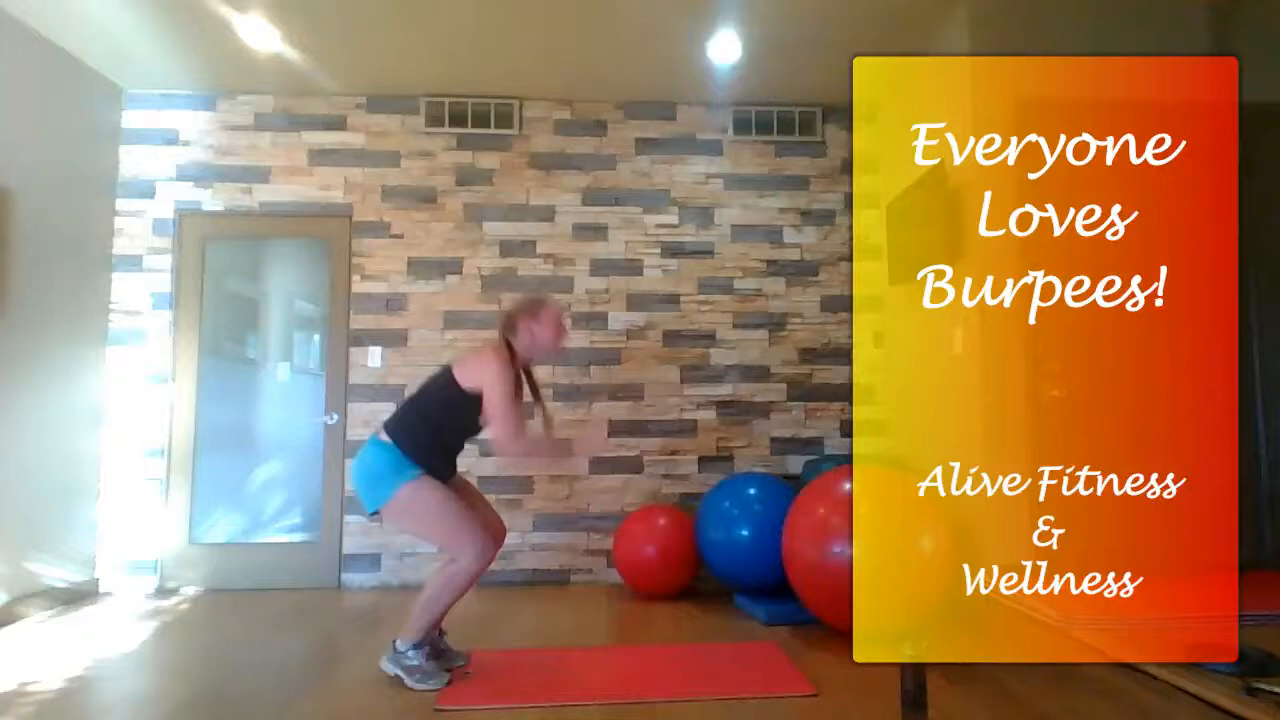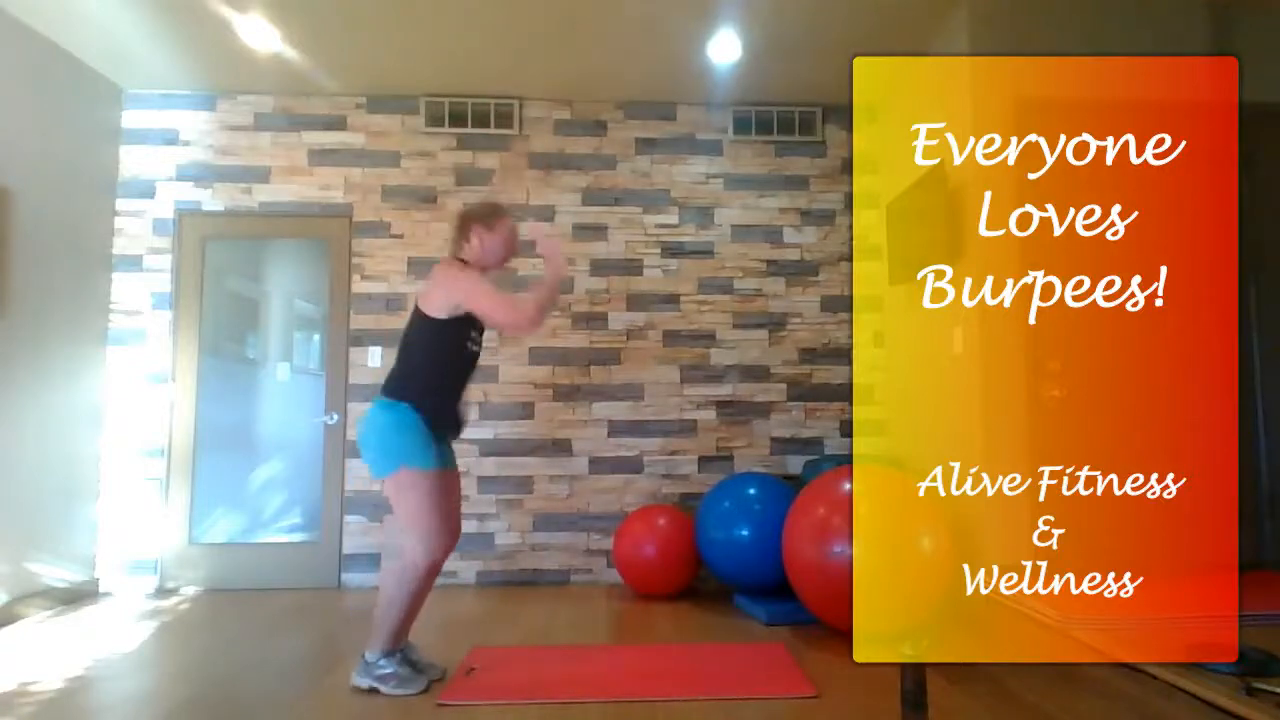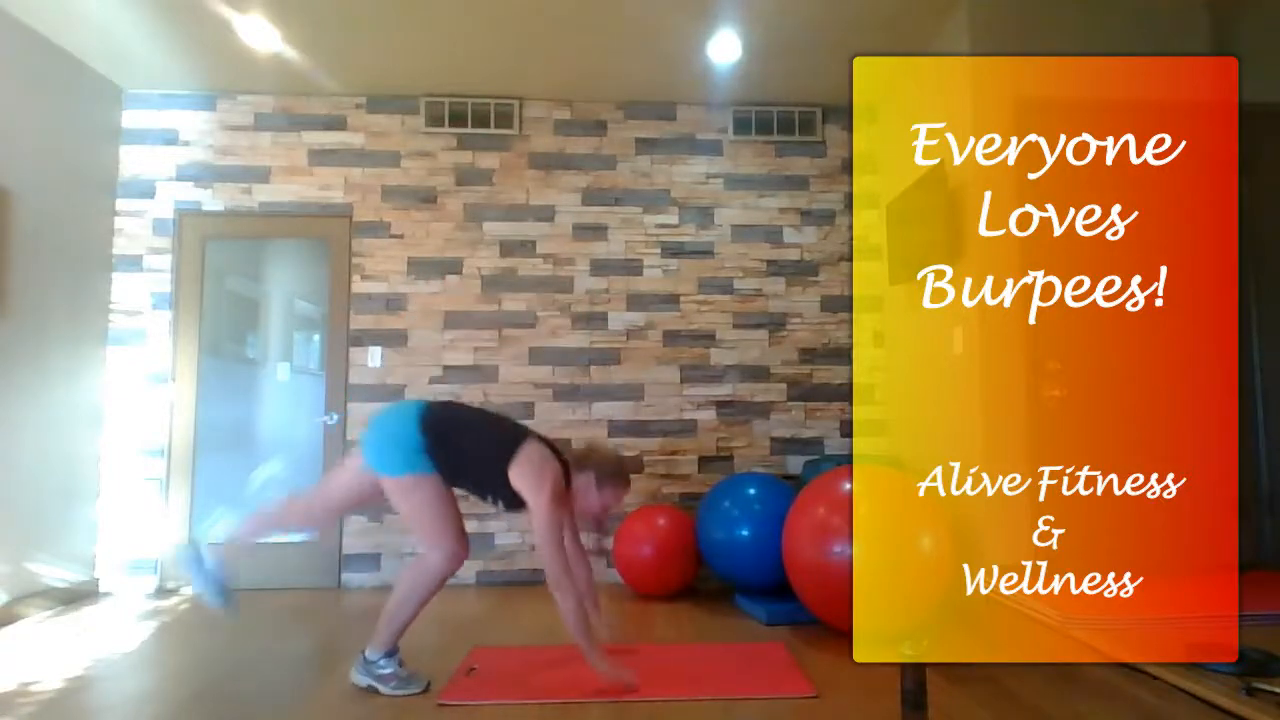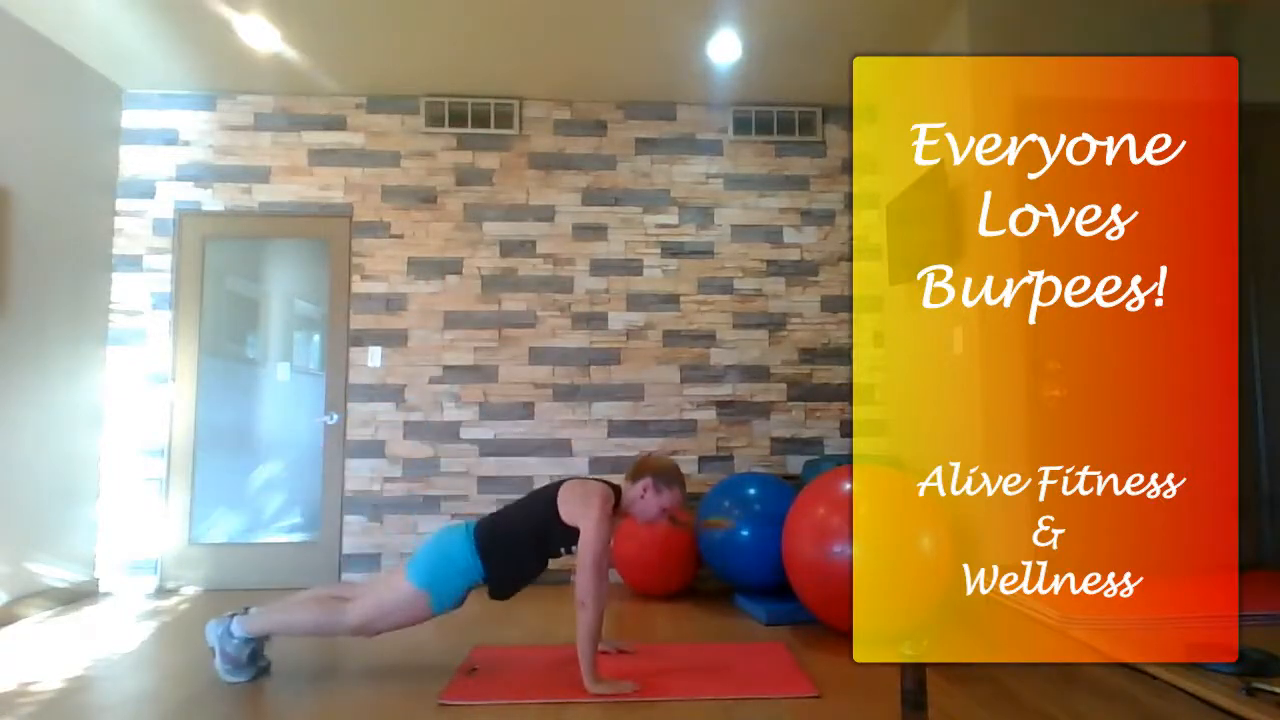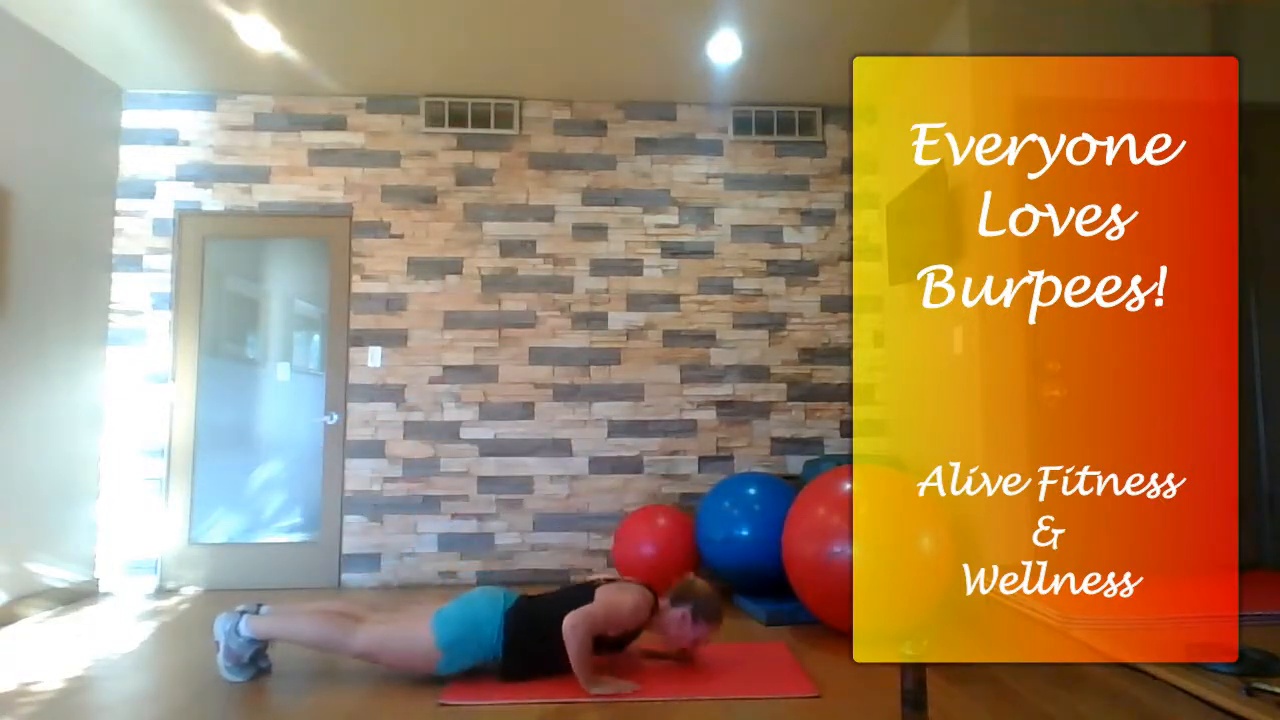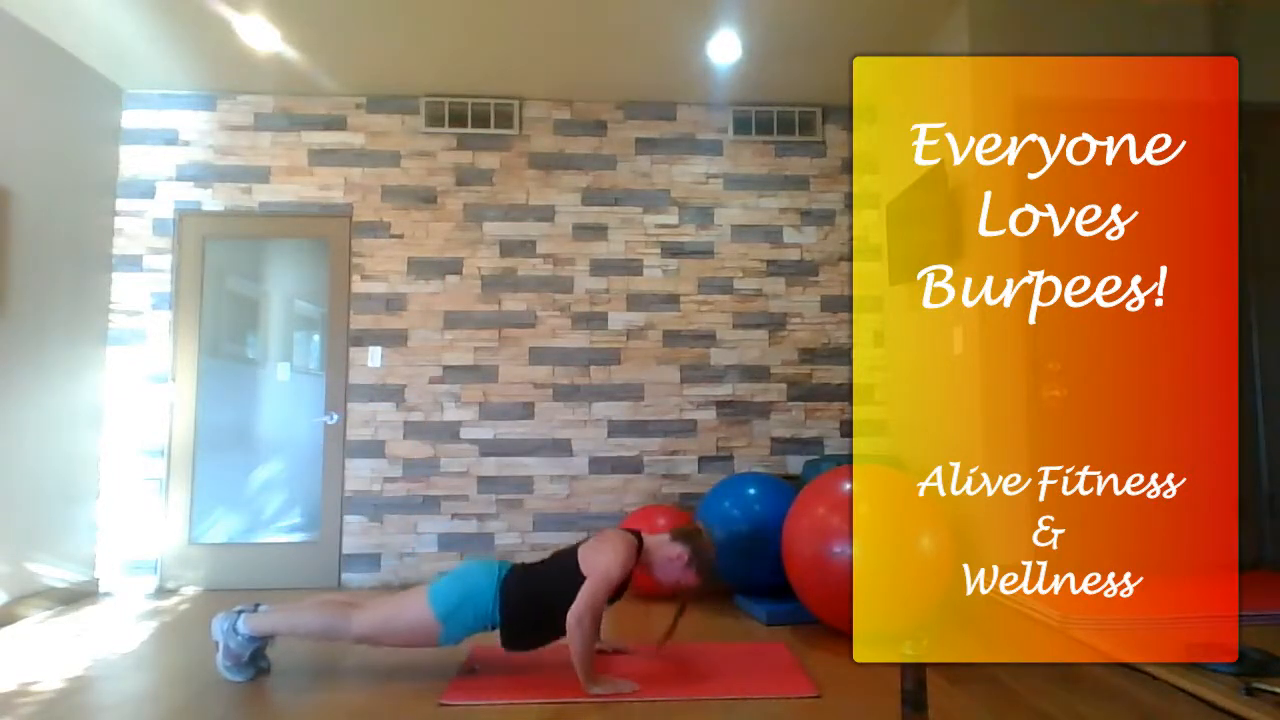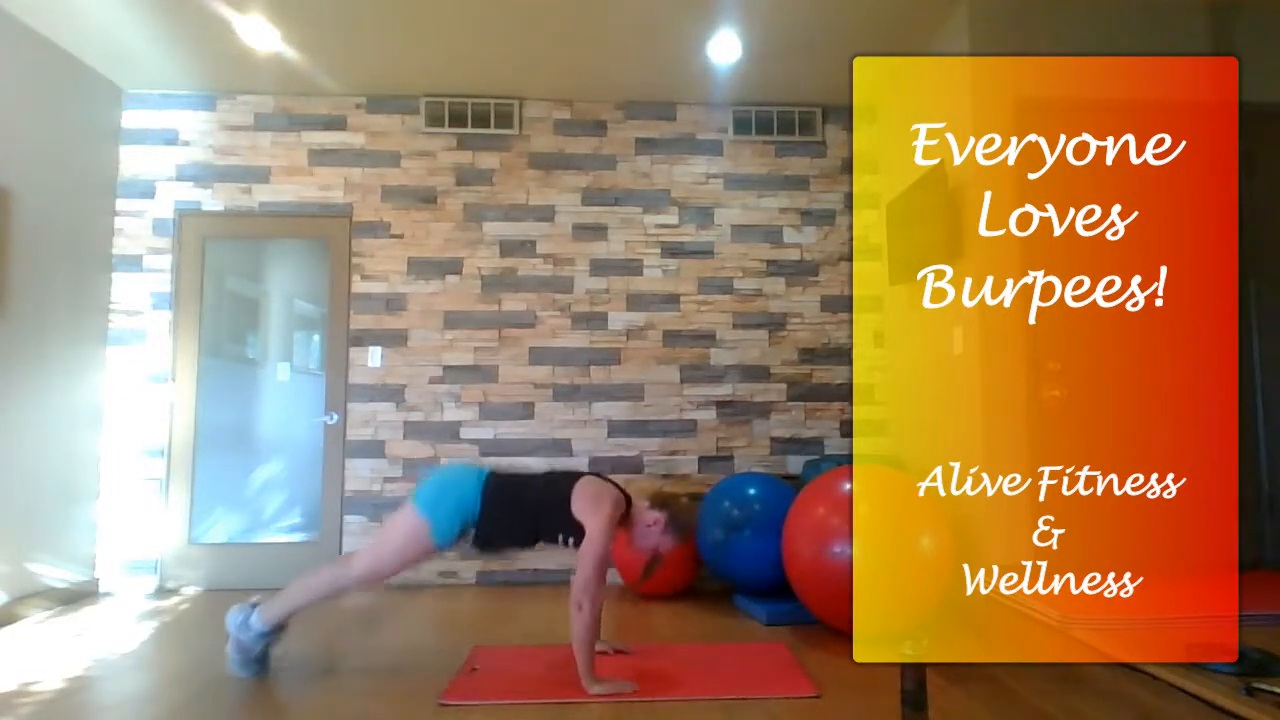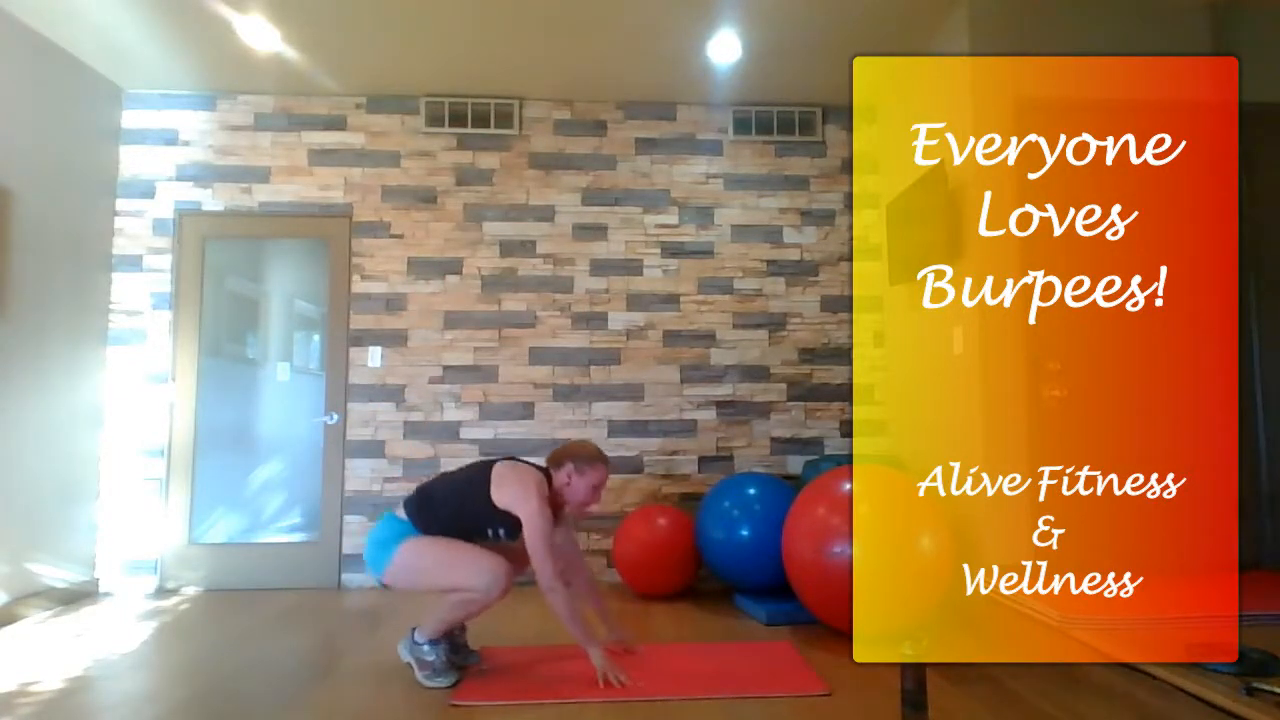
dt=0.7s
person 1, frame 1
left shoulder: (514, 369)
right shoulder: (495, 364)
left elbow: (511, 437)
right elbow: (507, 442)
left wrist: (565, 444)
right wrist: (575, 447)
left hip: (425, 465)
right hip: (388, 464)
left knee: (490, 534)
right knee: (475, 551)
left ankle: (428, 636)
right ankle: (406, 651)
person 1, frame 2
left shoulder: (466, 286)
right shoulder: (455, 279)
left elbow: (516, 312)
right elbow: (524, 320)
left wrist: (549, 280)
right wrist: (555, 274)
left hip: (427, 424)
right hip: (398, 423)
left knee: (439, 540)
right knee: (425, 547)
left ankle: (393, 647)
right ankle: (374, 660)
person 1, frame 3
left shoulder: (565, 481)
right shoulder: (546, 486)
left elbow: (575, 554)
right elbow: (559, 578)
left wrist: (596, 625)
right wrist: (596, 656)
left hip: (410, 426)
right hip: (404, 436)
left knee: (318, 507)
right knee: (447, 554)
left ankle: (210, 559)
right ankle: (377, 660)
person 1, frame 4
left shoulder: (602, 501)
right shoulder: (599, 505)
left elbow: (589, 583)
right elbow: (588, 596)
left wrist: (596, 641)
right wrist: (592, 679)
left hip: (467, 550)
right hip: (462, 558)
left knee: (361, 596)
right knee: (356, 618)
left ankle: (248, 621)
right ankle: (237, 630)
person 1, frame 5
left shoulder: (634, 595)
right shoulder: (636, 608)
right elbow: (573, 623)
left wrist: (613, 647)
right wrist: (591, 681)
left hip: (499, 610)
right hip: (489, 630)
left knee: (373, 620)
right knee: (359, 641)
left ankle: (258, 617)
right ankle: (245, 628)
person 1, frame 6
left shoulder: (625, 545)
right shoulder: (622, 555)
right elbow: (578, 616)
left wrist: (595, 642)
right wrist: (591, 681)
left hip: (493, 583)
right hip: (485, 597)
left knee: (368, 613)
right knee: (359, 625)
left ankle: (255, 618)
right ankle: (244, 626)
person 1, frame 7
left shoulder: (614, 510)
right shoulder: (607, 512)
left elbow: (591, 586)
right elbow: (584, 599)
left wrist: (592, 643)
right wrist: (589, 678)
left hip: (468, 494)
right hip: (459, 494)
left knee: (363, 568)
right knee: (363, 570)
left ankle: (264, 618)
right ankle: (253, 622)
person 1, frame 8
left shoulder: (549, 494)
right shoulder: (531, 493)
left elbow: (575, 566)
right elbow: (550, 584)
left wrist: (610, 627)
right wrist: (593, 648)
left hip: (425, 538)
right hip: (393, 542)
left knee: (524, 555)
right knee: (494, 577)
left ankle: (449, 633)
right ankle: (423, 641)
